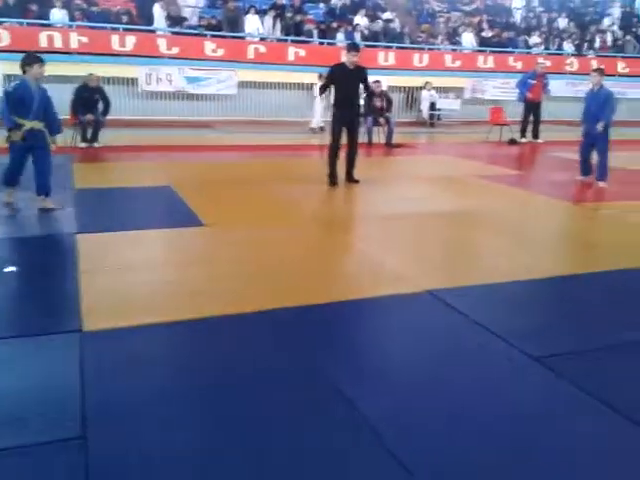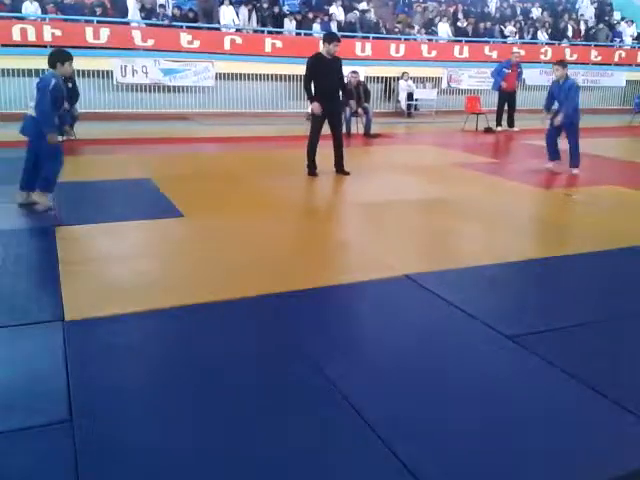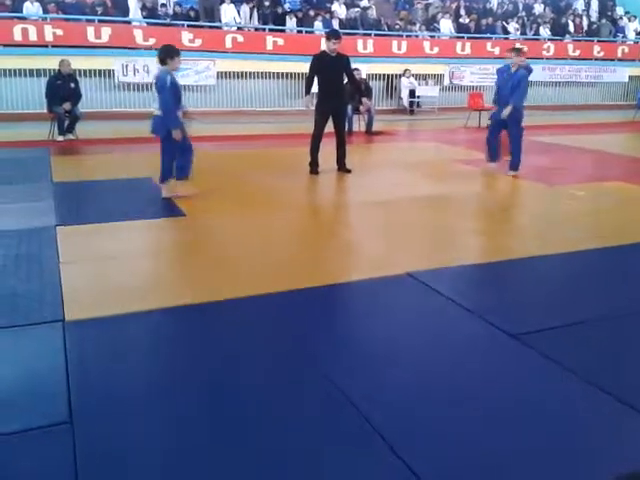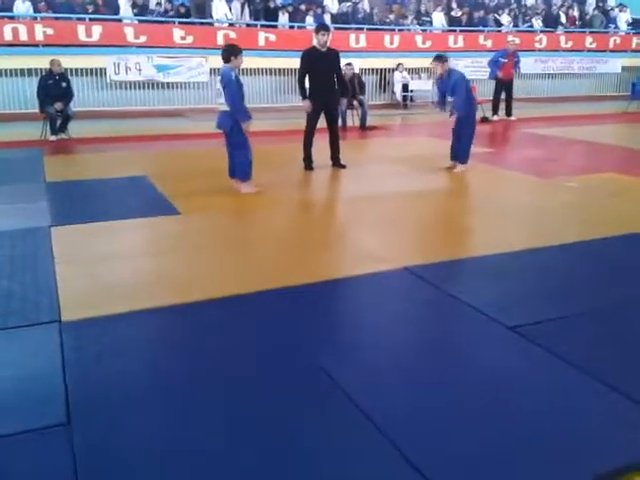
dt=1s
person 1, frame 1
left shoulder: (42, 92)
right shoulder: (16, 88)
left elbow: (49, 113)
right elbow: (6, 110)
left wrist: (53, 133)
right wrist: (13, 129)
left hip: (38, 134)
right hip: (21, 133)
left knee: (44, 167)
right knee: (16, 165)
left ankle: (44, 200)
right ankle: (9, 192)
person 1, frame 2
left shoulder: (56, 81)
right shoulder: (49, 81)
left elbow: (57, 108)
right elbow: (43, 108)
left wrist: (63, 125)
right wrist: (51, 131)
left hip: (39, 126)
right hip: (40, 127)
left knee: (35, 161)
right knee: (54, 159)
left ankle: (25, 194)
right ankle: (42, 194)
person 1, frame 3
left shoulder: (164, 76)
right shoulder: (166, 78)
right elbow: (167, 106)
left wrist: (179, 119)
right wrist: (175, 127)
left hip: (166, 122)
right hip: (168, 123)
left knee: (169, 155)
right knee: (185, 151)
left ankle: (166, 187)
right ankle: (180, 183)
person 1, frame 4
left shoulder: (224, 73)
right shoulder: (230, 75)
right elbow: (235, 101)
left wrist: (242, 118)
right wrist: (244, 119)
left hip: (228, 117)
right hip: (232, 118)
left knee: (235, 150)
right knee: (243, 150)
left ankle: (236, 179)
right ankle: (245, 183)
person 2, frame 1
left shoulder: (361, 71)
right shoulder: (336, 69)
left elbow: (367, 88)
right elbow: (325, 85)
right wrist: (320, 93)
left hip: (354, 112)
right hip: (339, 111)
left knee: (353, 144)
right knee: (335, 143)
left ankle: (349, 174)
right ankle: (332, 175)
person 2, frame 2
left shoulder: (337, 61)
right shoulder: (314, 60)
right elbow: (307, 83)
right wrist: (313, 101)
left hip: (335, 104)
right hip: (320, 104)
left knee: (338, 136)
right knee: (314, 136)
left ankle: (339, 166)
right ankle: (311, 167)
person 2, frame 3
left shoulder: (344, 59)
right shoulder: (318, 58)
left elbow: (352, 79)
right elbow: (310, 77)
left wrist: (362, 96)
right wrist: (307, 94)
left hip: (340, 102)
right hip: (323, 102)
left knee: (341, 134)
right knee: (317, 134)
left ankle: (341, 164)
right ankle: (313, 165)
person 2, frame 4
left shoulder: (334, 54)
right shoulder: (308, 54)
left elbow: (339, 76)
right elbow: (301, 77)
left wrist: (343, 95)
right wrist: (304, 98)
left hip: (332, 98)
right hip: (315, 98)
left knee: (334, 130)
right knee: (310, 130)
left ankle: (335, 159)
right ankle: (307, 161)
person 3, frame 1
left shoulder: (607, 93)
right shoulder: (589, 93)
left elbow: (610, 110)
left wrist: (602, 123)
right wrist: (585, 124)
left hip: (601, 129)
right hip: (589, 128)
left knee: (602, 154)
right knee: (584, 151)
left ankle: (601, 179)
right ankle: (585, 174)
person 3, frame 2
left shoulder: (572, 84)
right shoulder: (554, 84)
left elbow: (571, 102)
right elbow: (550, 99)
left wrist: (561, 115)
right wrist: (547, 112)
left hip: (570, 117)
right hip: (559, 114)
left knee: (573, 142)
right knee: (550, 137)
left ankle: (574, 166)
right ankle: (553, 159)
person 3, frame 3
left shoulder: (523, 75)
right shoulder: (505, 72)
left elbow: (520, 94)
left wrist: (510, 107)
right wrist: (496, 105)
left hip: (514, 112)
right hip: (501, 109)
left knee: (515, 140)
right knee: (491, 135)
left ankle: (514, 168)
right ankle: (493, 160)
person 3, frame 4
left shoulder: (457, 77)
right shoulder: (440, 79)
left elbow: (460, 98)
right elbow: (442, 96)
left wrist: (454, 116)
right wrist: (443, 111)
left hip: (467, 108)
right hip: (457, 108)
left knee: (466, 136)
right knee: (456, 134)
left ankle: (462, 162)
right ankle: (455, 160)
